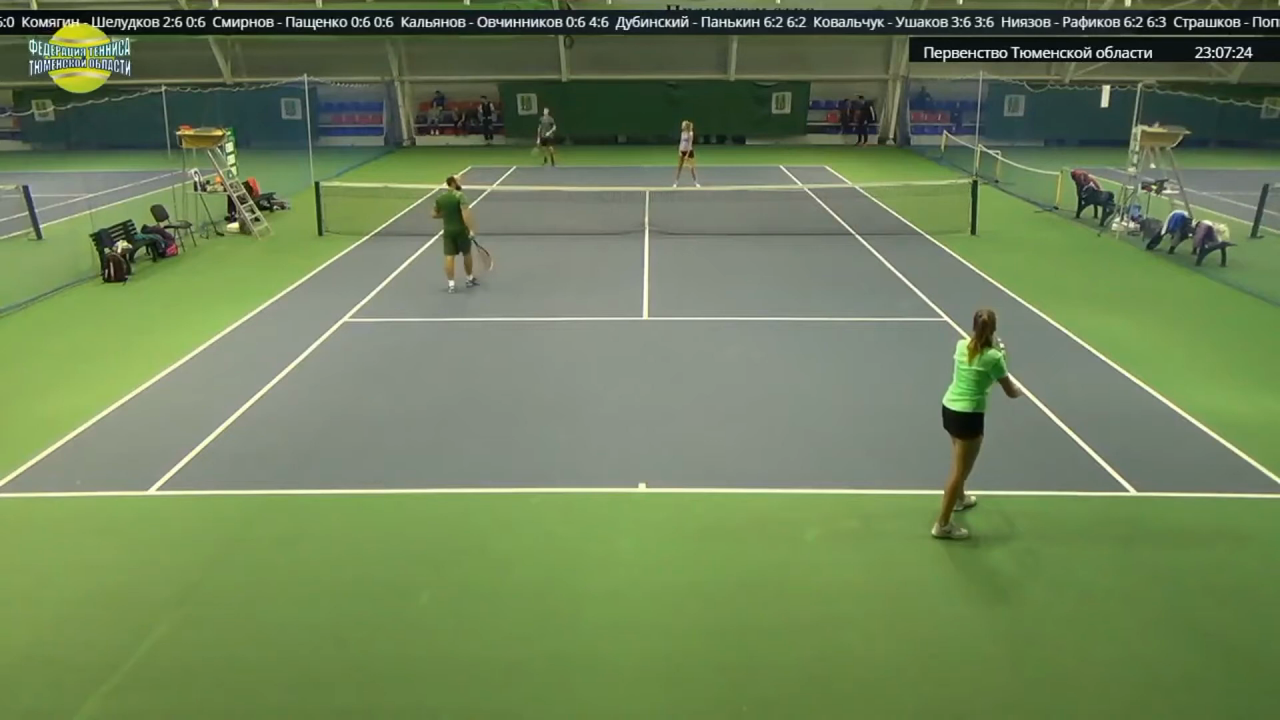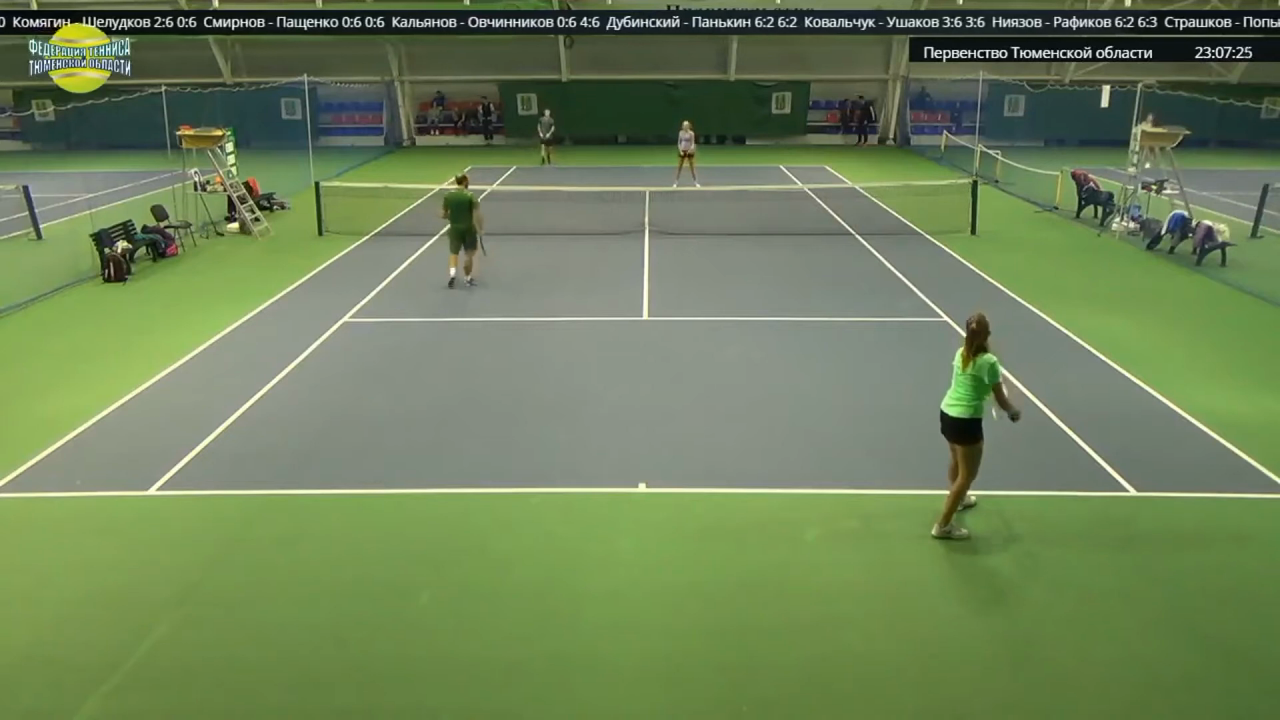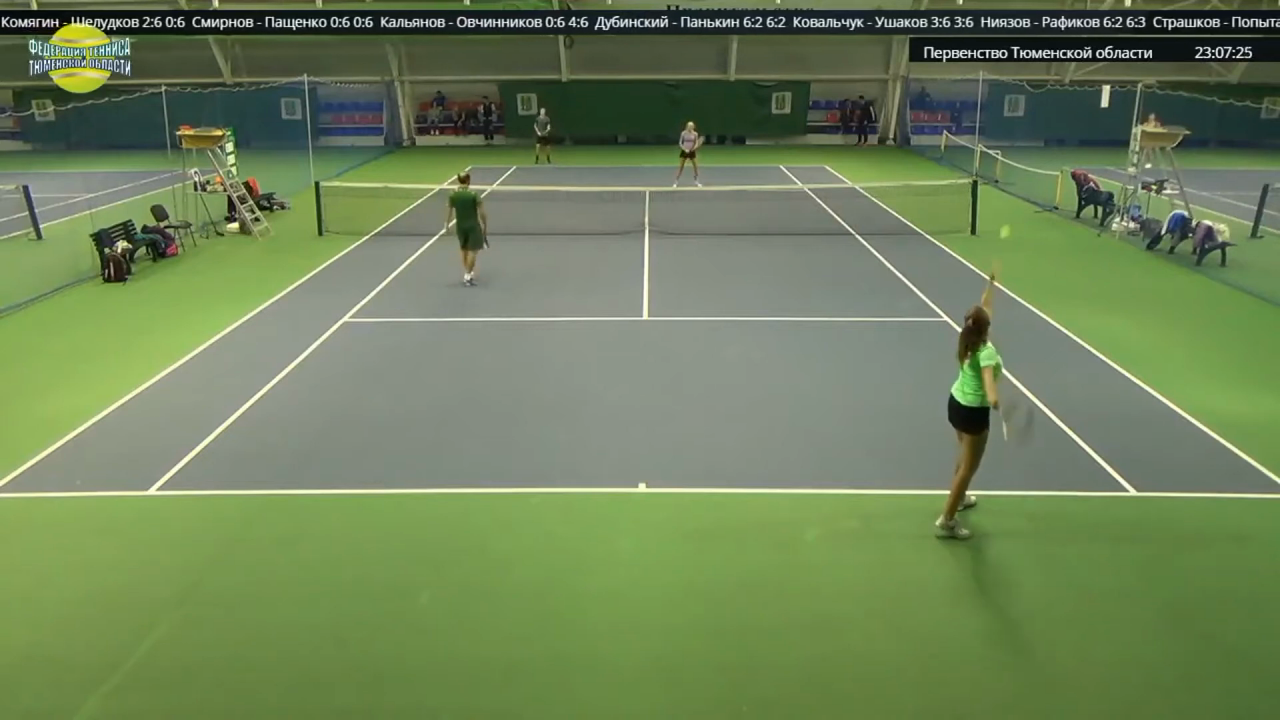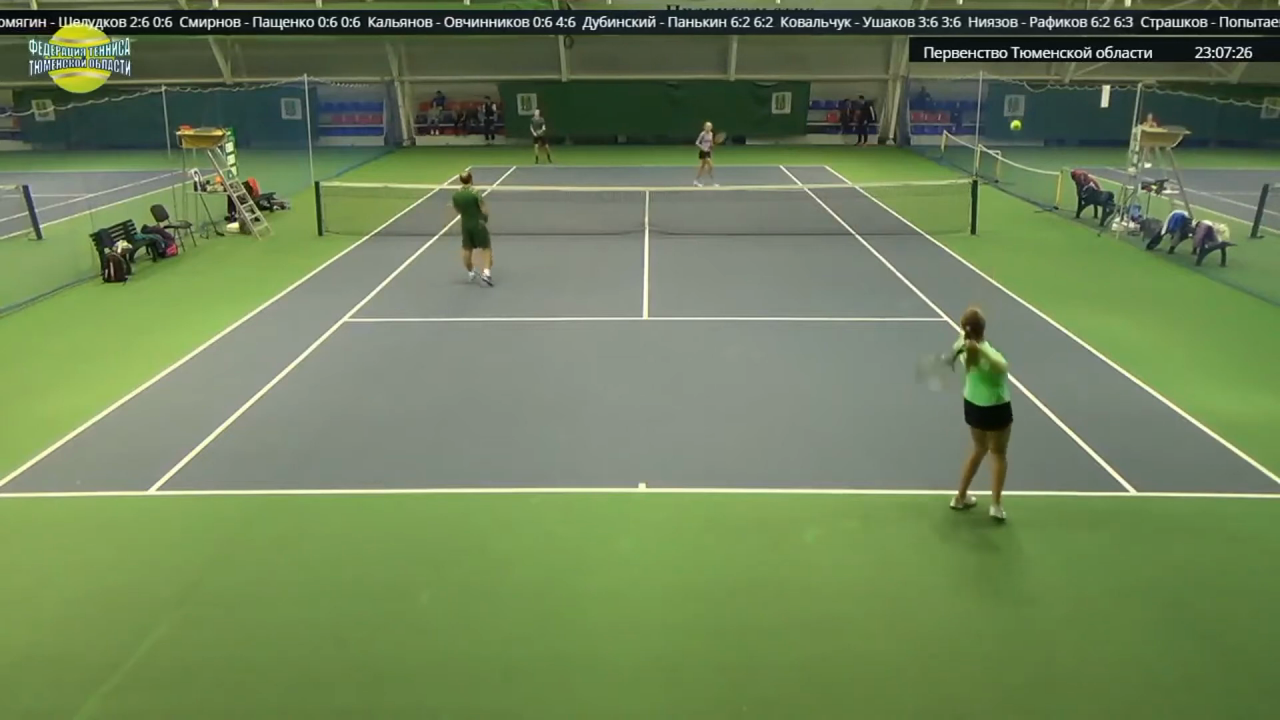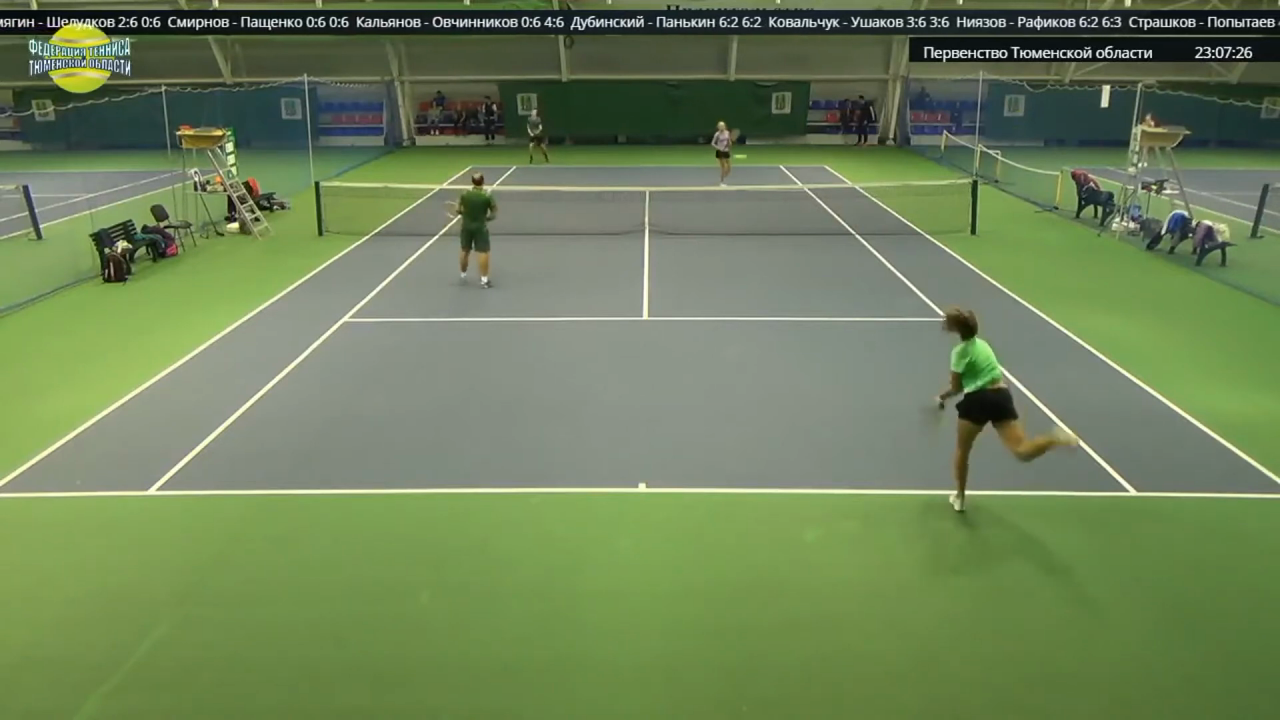
dt=0.5s
person 1, frame 1
left shoulder: (961, 345)
right shoulder: (993, 357)
right elbow: (1011, 392)
right wrist: (1019, 391)
left hip: (949, 408)
right hip: (968, 416)
left knee: (959, 460)
right knee: (960, 470)
left ankle: (959, 498)
right ankle: (943, 524)
person 1, frame 2
left shoulder: (961, 353)
right shoulder: (988, 362)
right elbow: (1001, 400)
right wrist: (1013, 411)
left hip: (947, 414)
right hip: (966, 422)
left knee: (956, 460)
right knee: (968, 475)
left ankle: (959, 498)
right ankle: (943, 525)
person 1, frame 3
left shoulder: (968, 337)
right shoulder: (987, 351)
left elbow: (982, 308)
right elbow: (989, 379)
left wrist: (990, 285)
right wrist: (992, 397)
left hip: (957, 403)
right hip: (974, 411)
left knee: (966, 457)
right knee: (969, 465)
left ankle: (960, 498)
right ankle: (946, 519)
person 1, frame 4
left shoulder: (965, 343)
right shoulder: (981, 350)
right elbow: (1002, 369)
right wrist: (980, 350)
left hip: (972, 404)
right hip: (995, 410)
left knee: (979, 449)
right knee: (998, 454)
left ankle: (960, 497)
right ankle: (996, 505)
person 1, frame 5
left shoulder: (960, 352)
right shoulder: (981, 344)
left elbow: (955, 387)
left wrist: (944, 396)
right wrist: (949, 394)
left hip: (977, 400)
right hip: (1002, 396)
left knee: (962, 449)
right knee: (1022, 451)
left ankle: (959, 497)
right ankle: (1055, 438)
